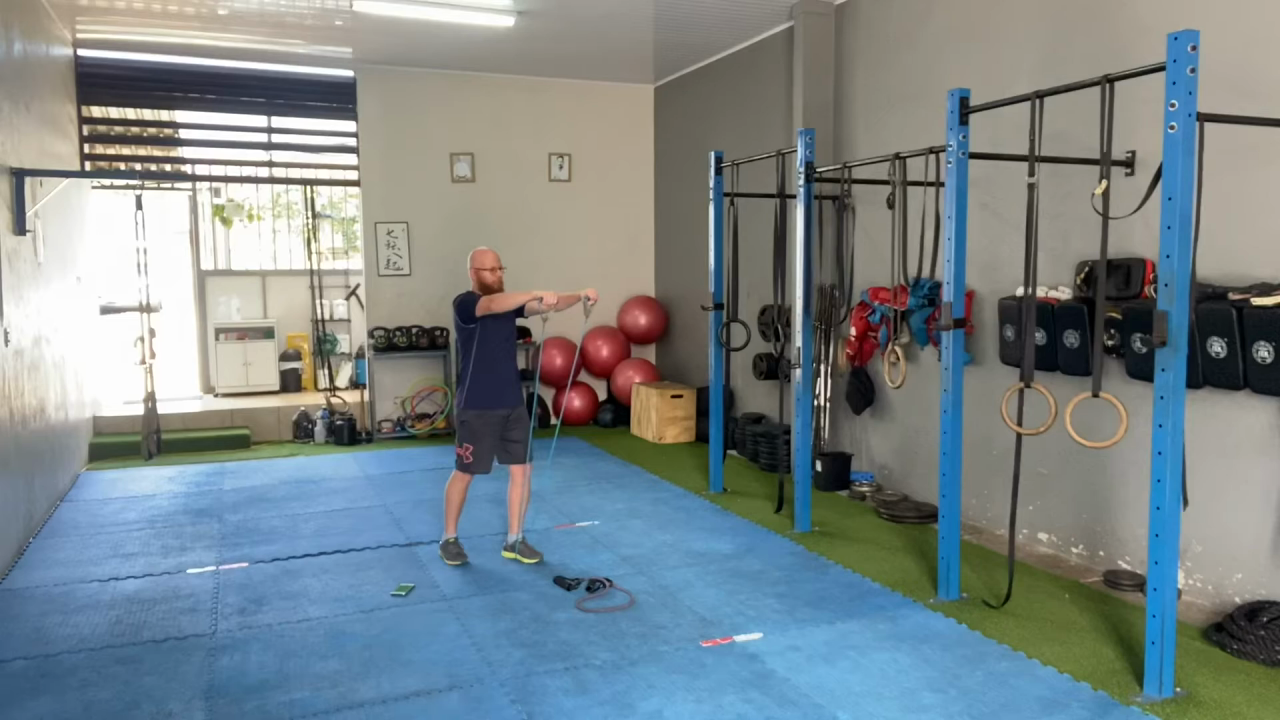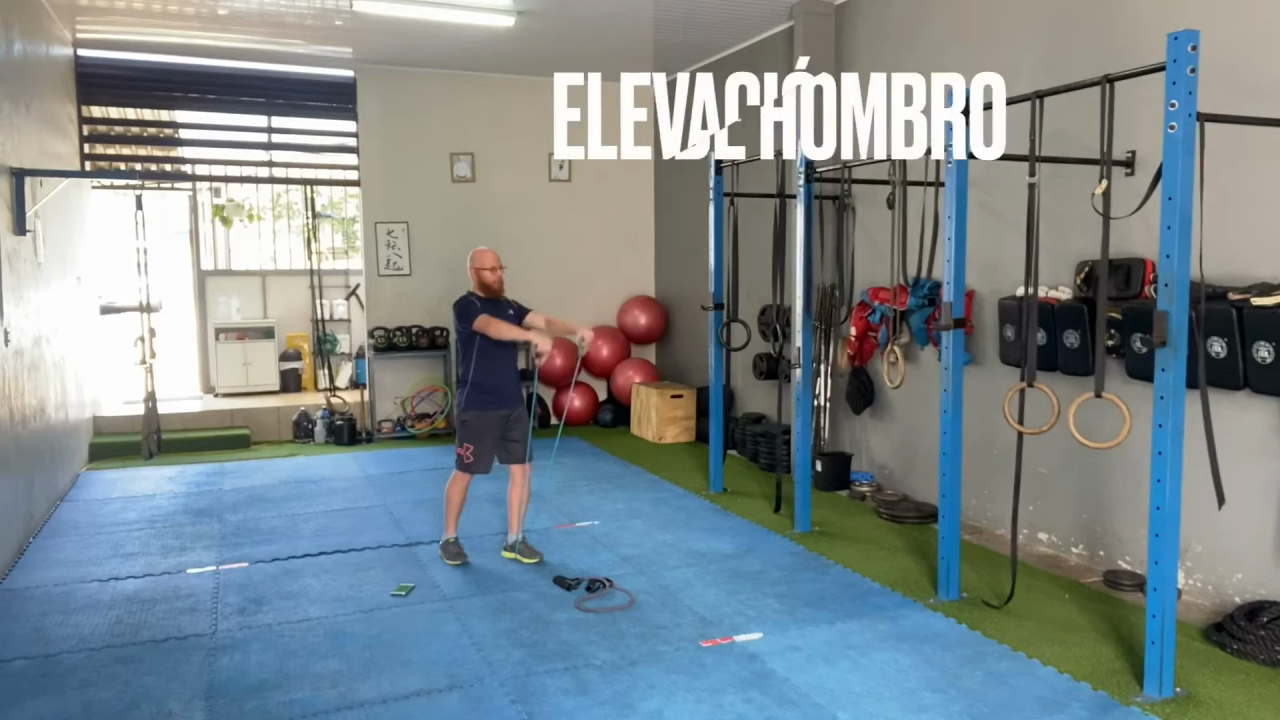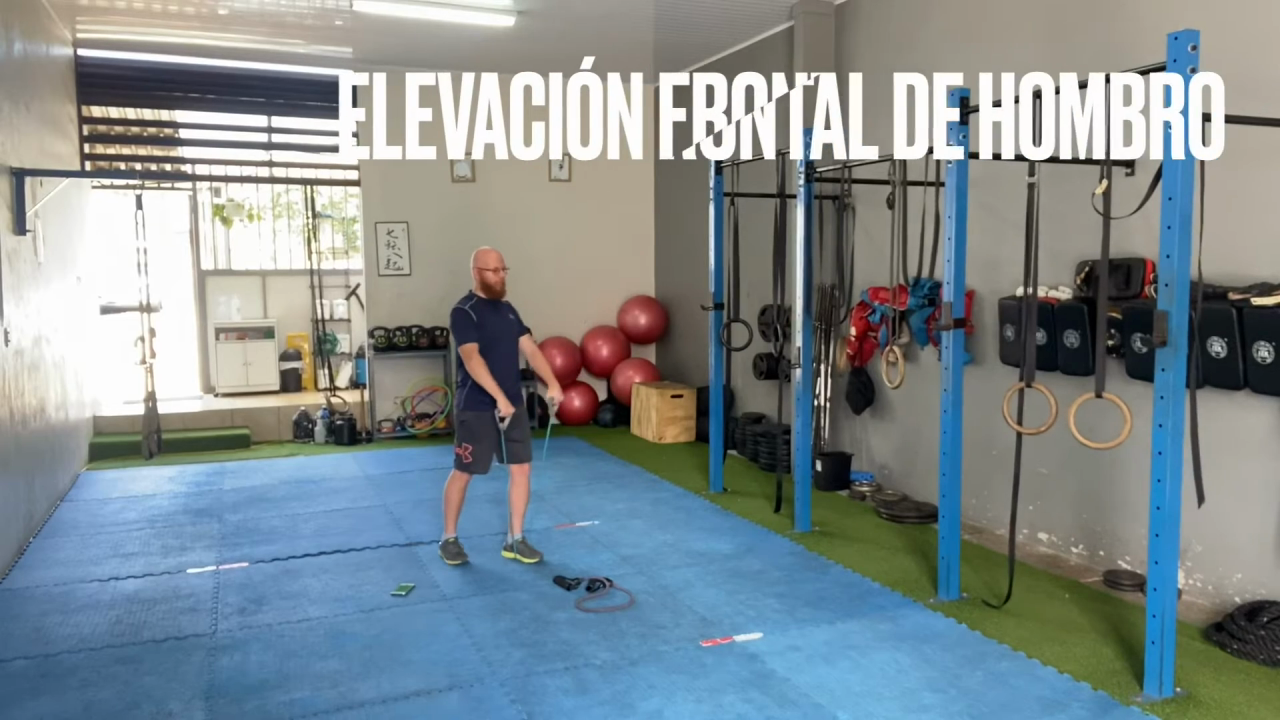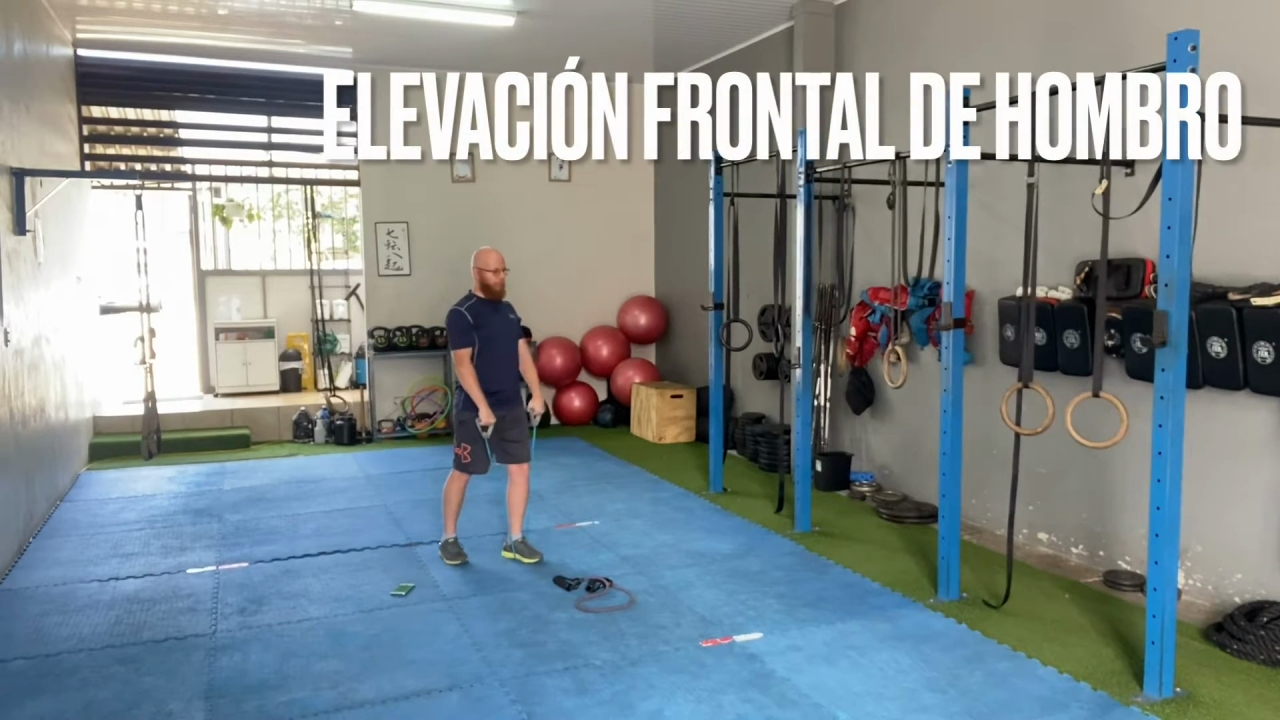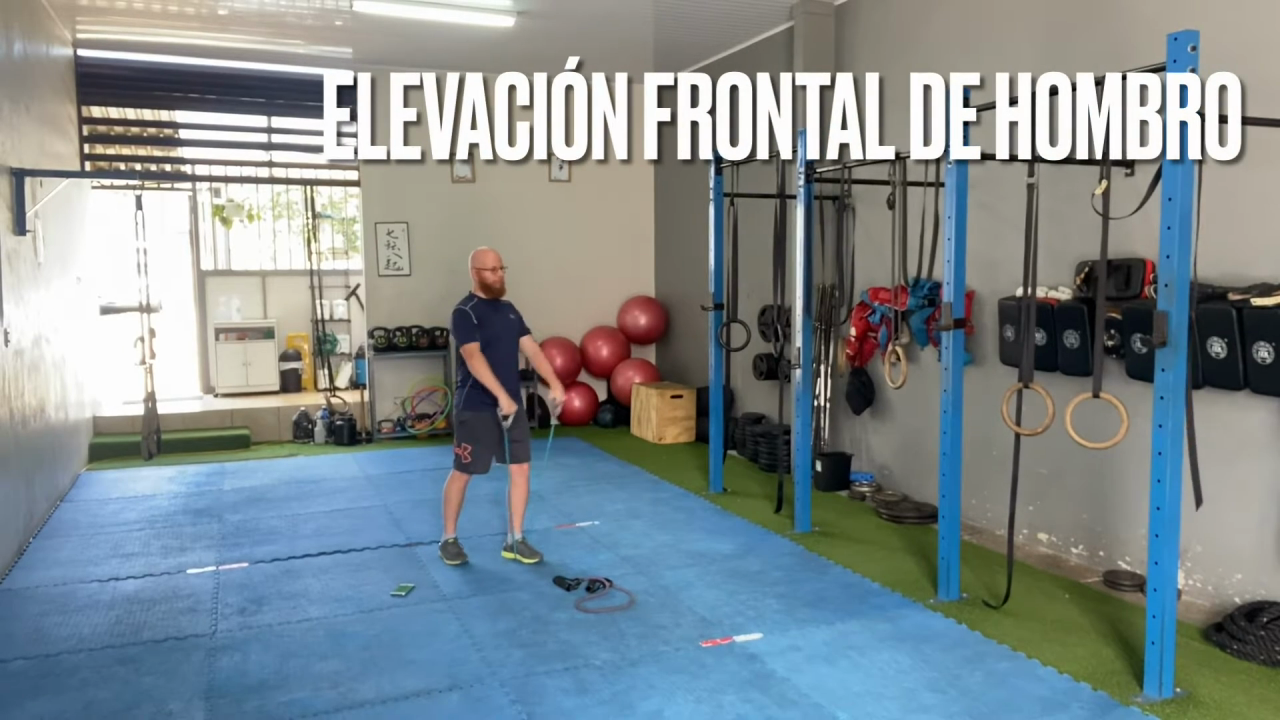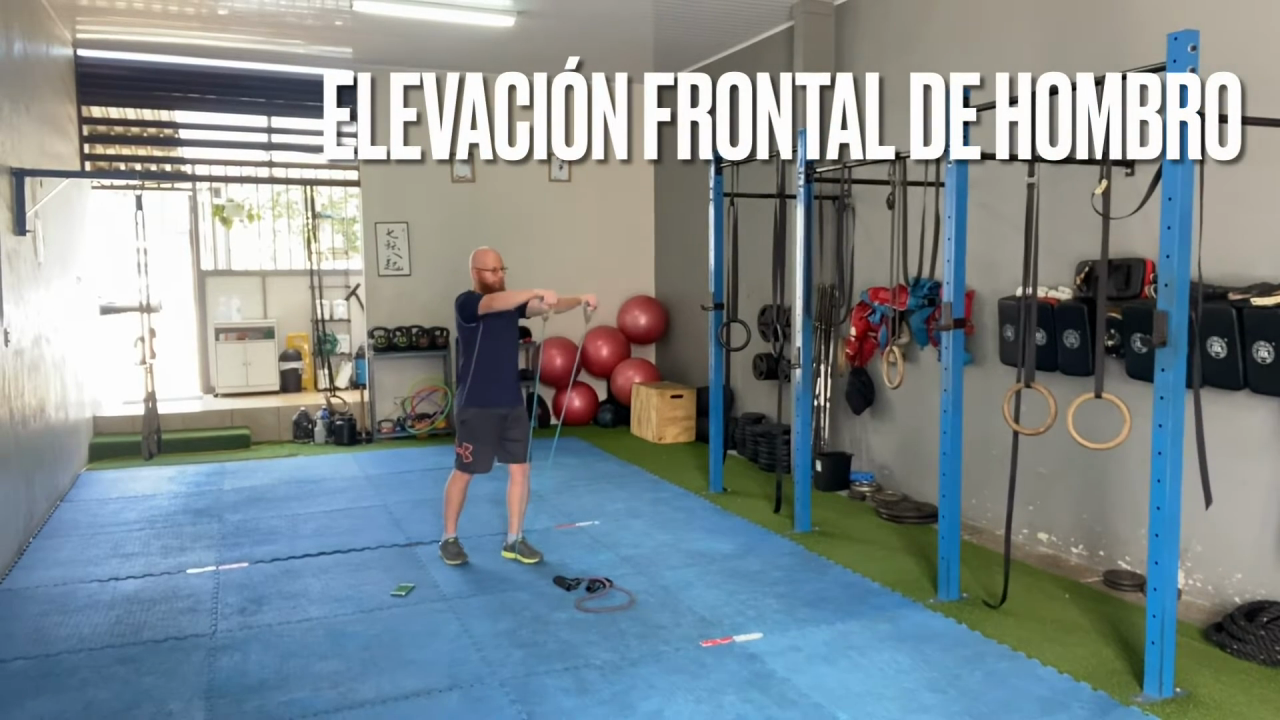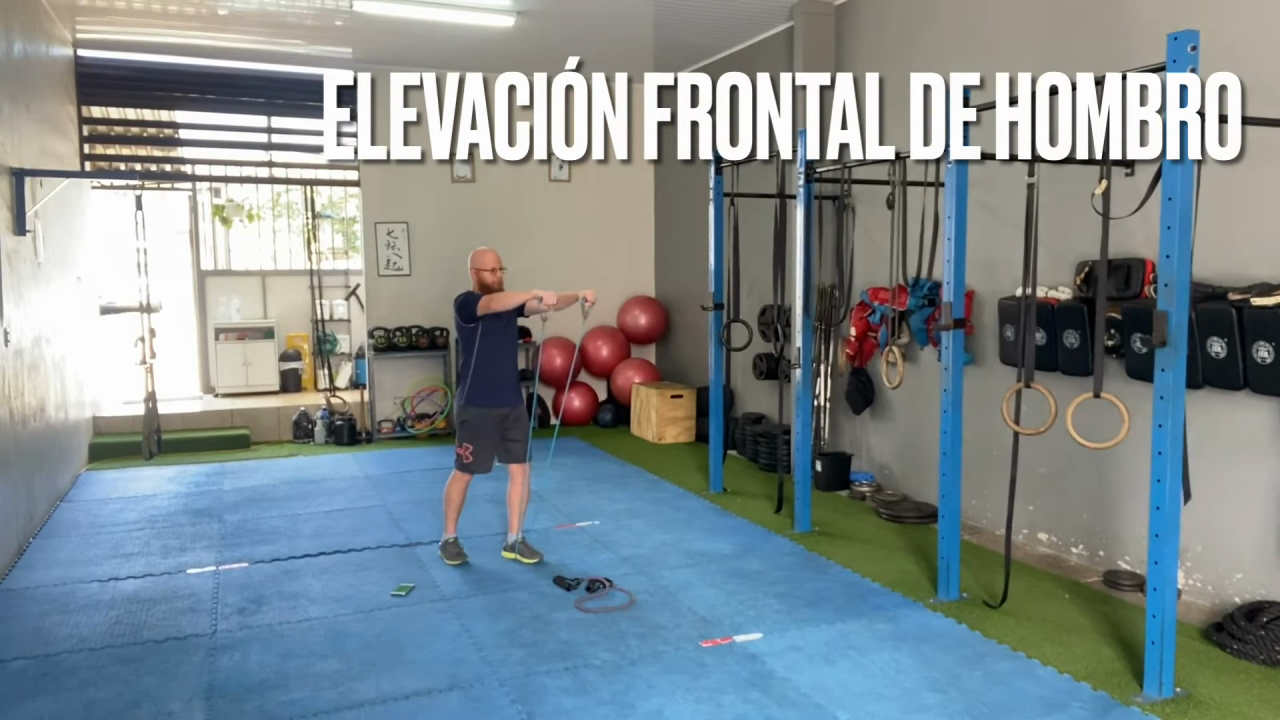
dt=0.5s
person 1, frame 1
left shoulder: (508, 303)
right shoulder: (465, 304)
left elbow: (548, 306)
right elbow: (492, 304)
left wrist: (578, 297)
right wrist: (538, 294)
left hip: (513, 404)
right hip: (477, 408)
left knee: (521, 469)
right knee: (464, 473)
left ankle: (514, 540)
right ankle: (449, 538)
person 1, frame 2
left shoulder: (508, 305)
right shoulder: (466, 306)
left elbow: (543, 322)
right elbow: (490, 326)
left wrist: (575, 330)
right wrist: (533, 337)
left hip: (513, 404)
right hip: (477, 408)
left knee: (521, 469)
right knee: (464, 473)
left ankle: (514, 540)
right ankle: (449, 538)
person 1, frame 3
left shoulder: (507, 309)
right shoulder: (464, 312)
left elbow: (529, 348)
right elbow: (472, 358)
left wrist: (552, 382)
right wrist: (499, 398)
left hip: (513, 404)
right hip: (476, 409)
left knee: (521, 468)
right knee: (463, 473)
left ankle: (515, 539)
right ankle: (449, 538)
person 1, frame 4
left shoulder: (508, 309)
right shoulder: (462, 313)
left elbow: (523, 354)
right elbow: (463, 364)
left wrist: (536, 394)
right wrist: (482, 407)
left hip: (512, 407)
right hip: (474, 409)
left knee: (520, 469)
right knee: (462, 473)
left ankle: (515, 539)
right ankle: (449, 538)
person 1, frame 5
left shoulder: (509, 309)
right shoulder: (465, 313)
left elbow: (531, 348)
right elbow: (473, 358)
left wrist: (554, 384)
right wrist: (502, 395)
left hip: (514, 405)
right hip: (475, 410)
left knee: (521, 468)
right knee: (462, 473)
left ankle: (515, 539)
right ankle: (449, 539)
person 1, frame 6
left shoulder: (511, 302)
right shoulder: (466, 303)
left elbow: (548, 307)
right elbow: (495, 303)
left wrist: (578, 301)
right wrist: (537, 294)
left hip: (512, 404)
right hip: (476, 407)
left knee: (520, 469)
right knee: (463, 472)
left ankle: (514, 540)
right ankle: (449, 538)
person 1, frame 7
left shoulder: (509, 303)
right shoulder: (465, 304)
left elbow: (547, 305)
right elbow: (493, 304)
left wrist: (576, 297)
right wrist: (536, 293)
left hip: (512, 403)
right hip: (476, 407)
left knee: (520, 469)
right knee: (464, 472)
left ankle: (514, 540)
right ankle: (449, 538)
